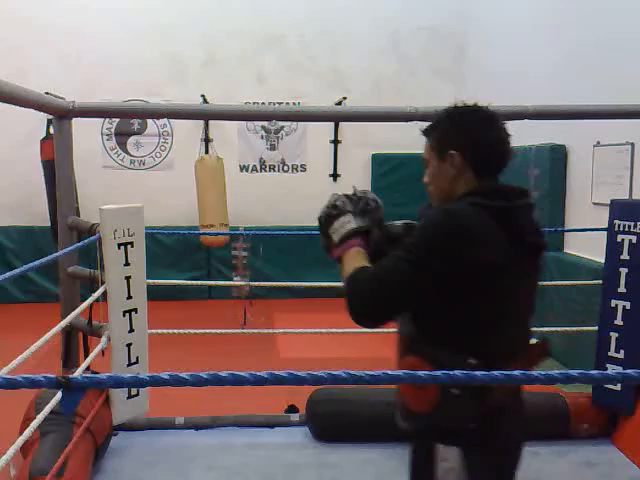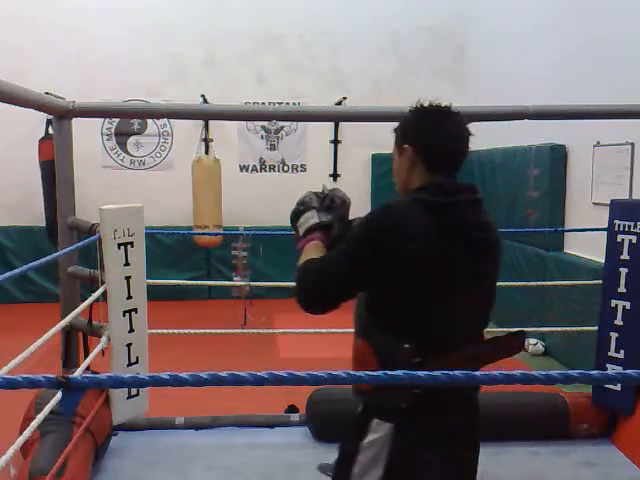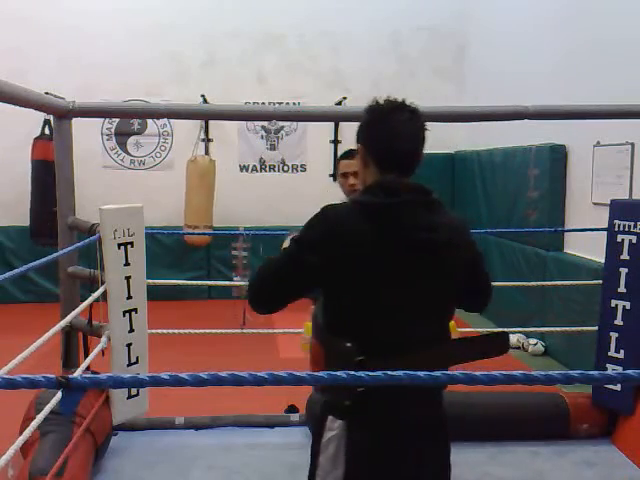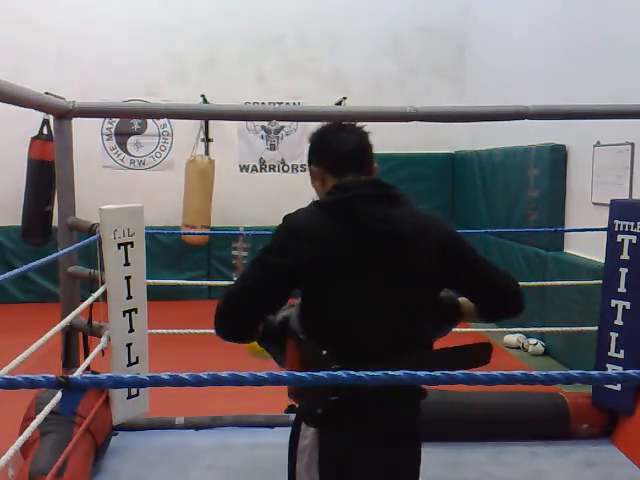
dt=0.4s
person 1, frame 1
left shoulder: (454, 226)
right shoulder: (512, 226)
left elbow: (369, 305)
left wrist: (349, 241)
right wrist: (378, 236)
left hip: (457, 428)
right hip: (495, 418)
person 1, frame 2
left shoulder: (394, 221)
right shoulder: (482, 228)
left elbow: (315, 294)
left wrist: (312, 234)
right wrist: (347, 236)
left hip: (401, 413)
right hip: (459, 408)
person 1, frame 3
left shoulder: (337, 225)
right shoulder: (452, 231)
left elbow: (262, 296)
right elbow: (477, 296)
left wrist: (297, 254)
left hip: (358, 413)
right hip: (425, 408)
person 1, frame 4
left shoulder: (304, 229)
right shoulder: (430, 230)
left elbow: (231, 321)
right elbow: (507, 298)
left hip: (336, 419)
right hip: (402, 414)
